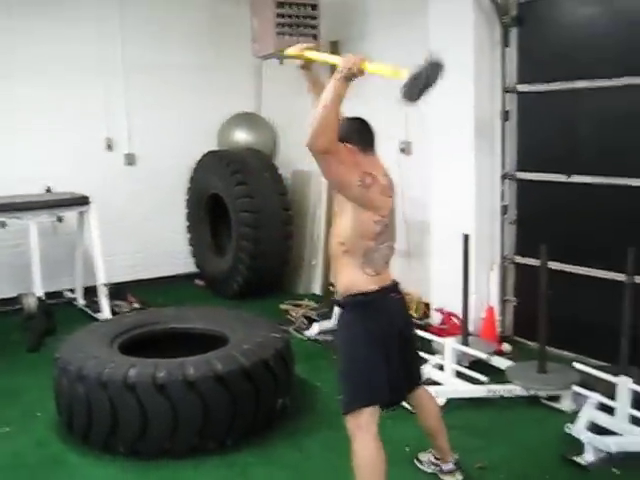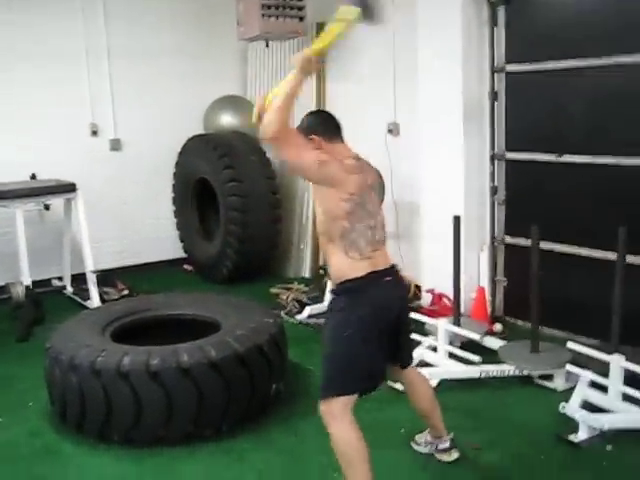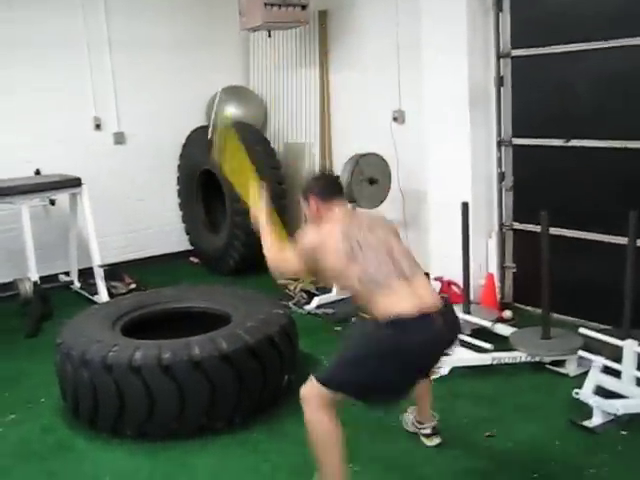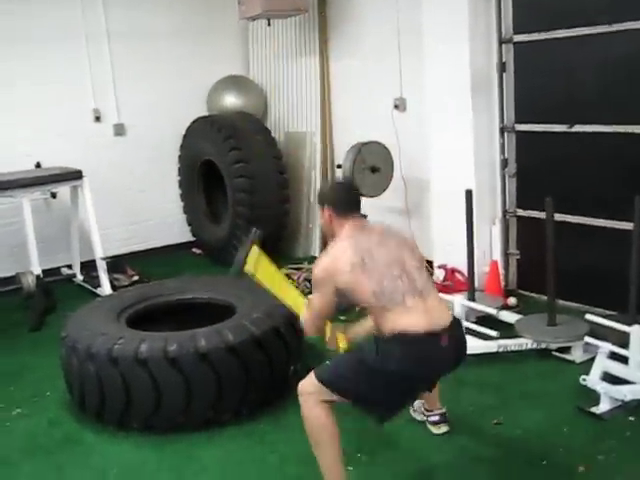
dt=0.2s
person 1, frame 1
left shoulder: (370, 190)
right shoulder: (373, 180)
left elbow: (320, 142)
right elbow: (331, 135)
left wrist: (340, 78)
right wrist: (311, 71)
left hip: (363, 311)
right hip: (390, 301)
left knee: (361, 423)
right knee: (414, 387)
person 1, frame 2
left shoulder: (334, 170)
right shoulder: (365, 169)
left elbow: (273, 134)
left wrist: (297, 75)
right wrist: (272, 108)
left hip: (358, 299)
right hip: (390, 284)
left knee: (336, 408)
right knee: (403, 366)
right ankle: (441, 440)
person 1, frame 3
left shoulder: (319, 235)
right shoulder: (379, 222)
left elbow: (278, 264)
left wrist: (261, 215)
left hip: (403, 333)
right hip: (442, 324)
left knee: (315, 398)
right ankle: (425, 423)
person 1, frame 4
left shoulder: (332, 261)
right shoulder: (396, 238)
left elbow: (312, 327)
right wrist: (351, 334)
left hip: (411, 351)
right hip: (453, 338)
left knee: (312, 393)
right ankle: (434, 412)
